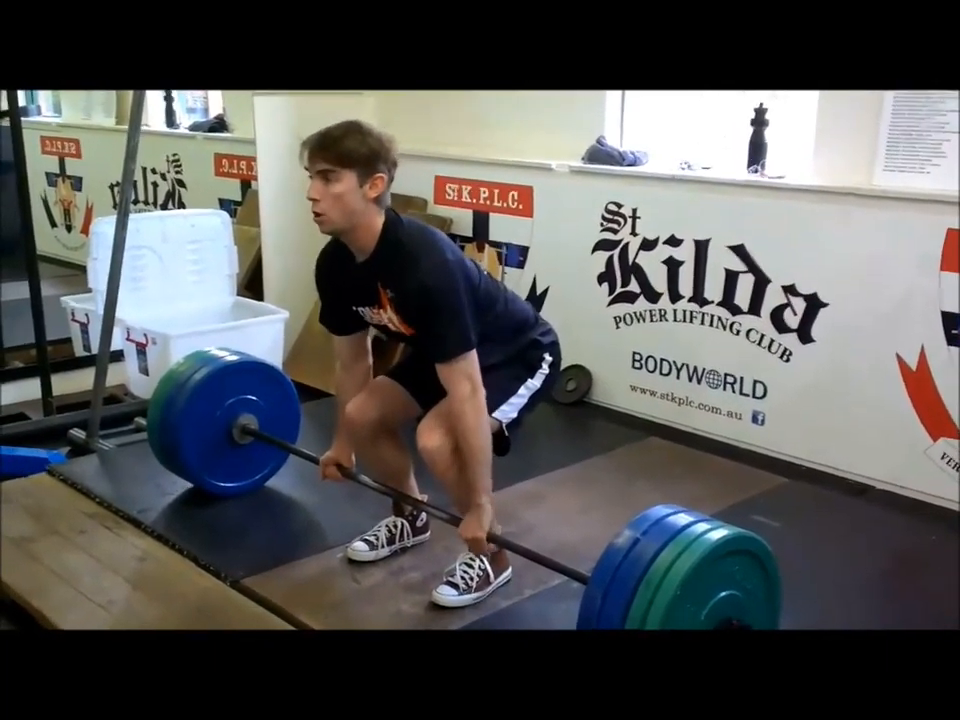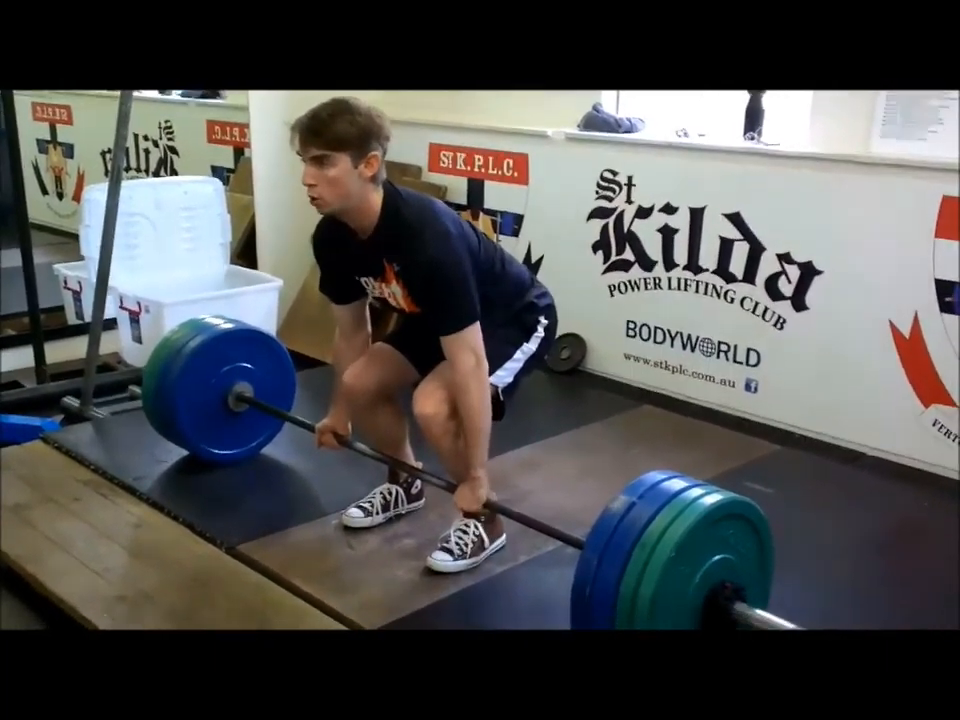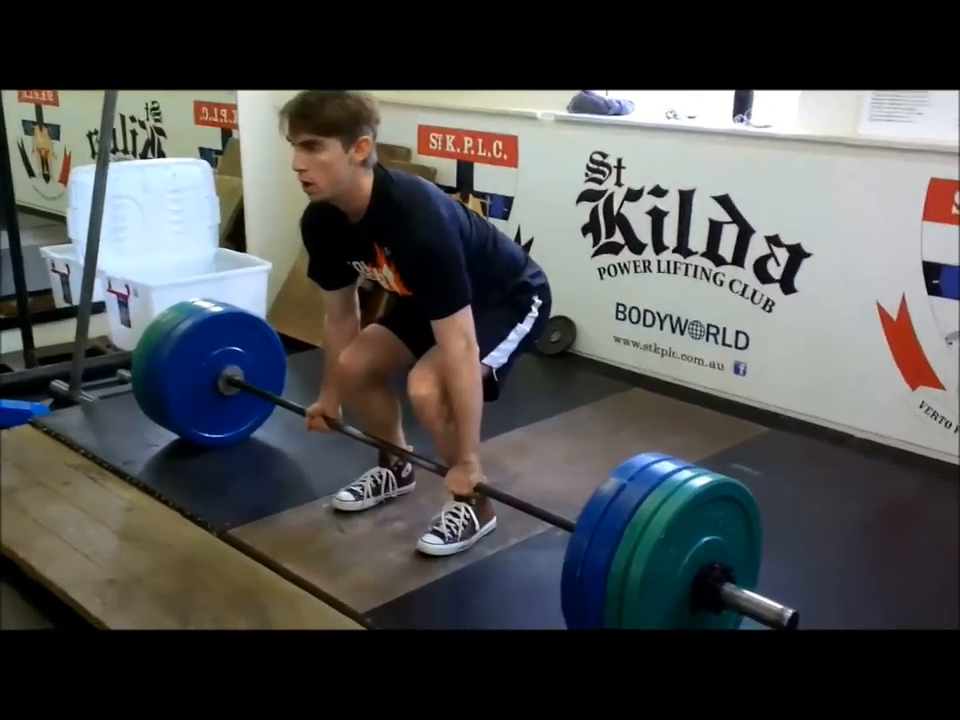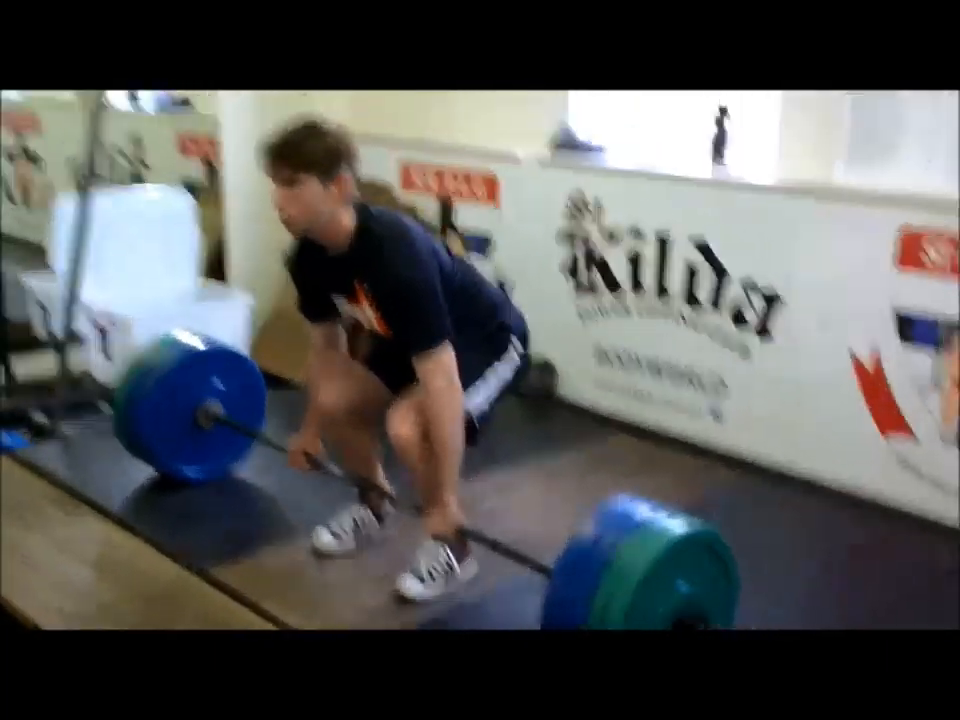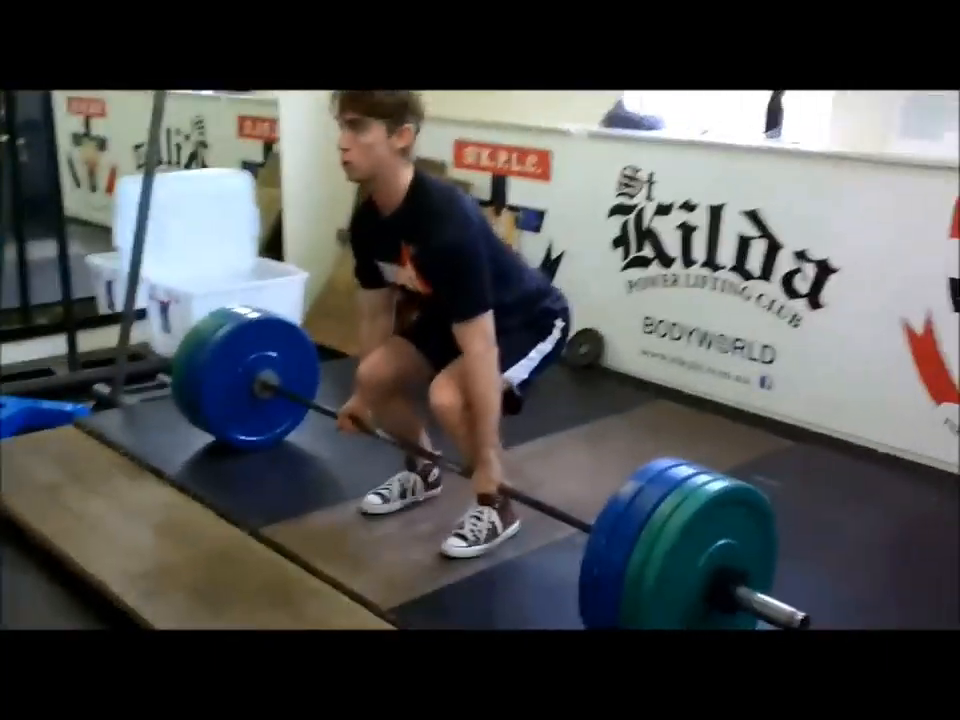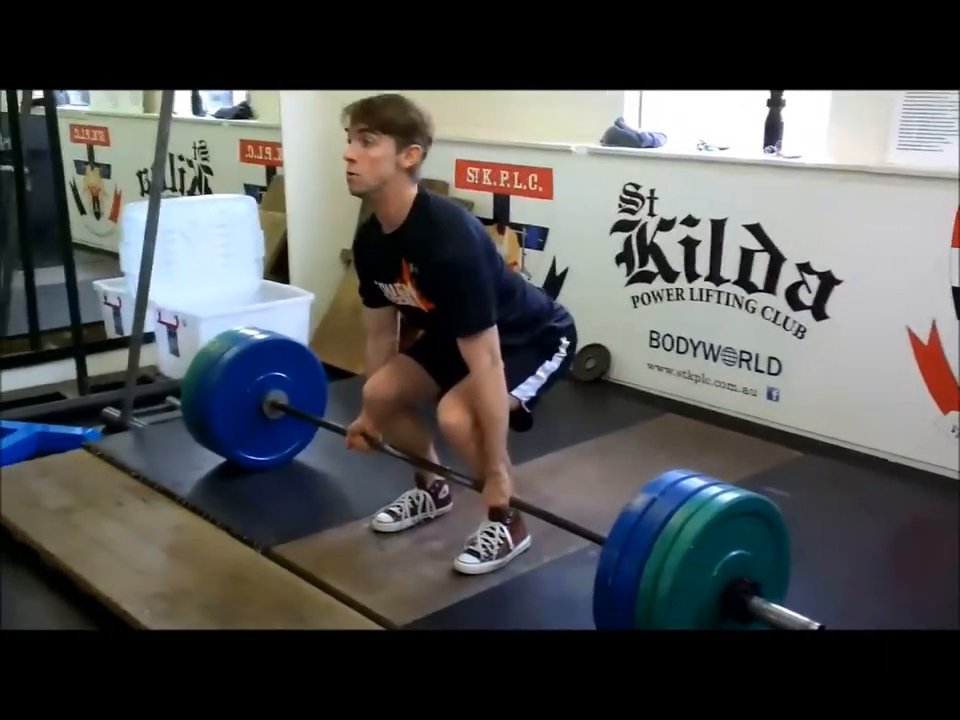
dt=0.4s
person 1, frame 1
left shoulder: (425, 266)
right shoulder: (336, 264)
left elbow: (466, 392)
right elbow: (352, 359)
left wrist: (479, 507)
right wrist: (342, 443)
left hip: (520, 353)
right hip: (442, 348)
left knee: (437, 440)
right knee: (363, 417)
left ankle: (490, 555)
right ankle: (410, 517)
person 1, frame 2
left shoulder: (428, 239)
right shoulder: (332, 237)
left elbow: (468, 363)
right elbow: (351, 329)
left wrist: (475, 477)
right wrist: (338, 411)
left hip: (517, 317)
right hip: (437, 316)
left knee: (432, 406)
right knee: (360, 385)
left ankle: (483, 521)
right ankle: (404, 485)
person 1, frame 3
left shoulder: (419, 222)
right shoulder: (321, 221)
left elbow: (459, 346)
right elbow: (340, 313)
left wrist: (467, 461)
right wrist: (329, 394)
left hip: (511, 297)
right hip: (430, 297)
left knee: (426, 387)
right knee: (355, 367)
left ankle: (473, 502)
right ankle: (396, 468)
person 1, frame 4
left shoulder: (400, 256)
right shoulder: (310, 255)
left elbow: (440, 383)
right elbow: (325, 345)
left wrist: (445, 502)
right wrist: (309, 430)
left hip: (488, 336)
right hip: (412, 336)
left knee: (407, 428)
right knee: (335, 404)
left ankle: (451, 543)
right ankle: (374, 507)
person 1, frame 5
left shoulder: (448, 224)
right shoulder: (367, 220)
left elbow: (479, 346)
right elbow: (376, 312)
left wrist: (486, 461)
right wrist: (360, 396)
left hip: (530, 317)
right hip: (450, 313)
left knee: (447, 397)
right knee: (376, 377)
left ankle: (497, 507)
right ankle: (422, 472)
person 1, frame 6
left shoulder: (450, 241)
right shoulder: (371, 239)
left elbow: (485, 363)
right elbow: (380, 331)
left wrist: (497, 473)
right wrist: (367, 415)
left hip: (536, 335)
right hip: (456, 331)
left knee: (456, 415)
right knee: (381, 394)
left ankle: (507, 522)
right ankle: (431, 490)
